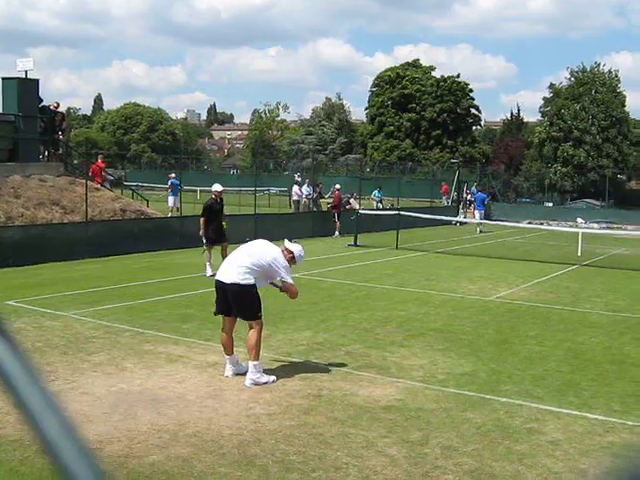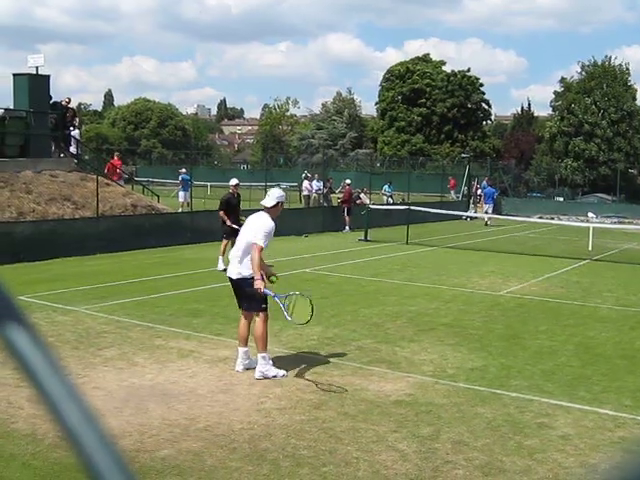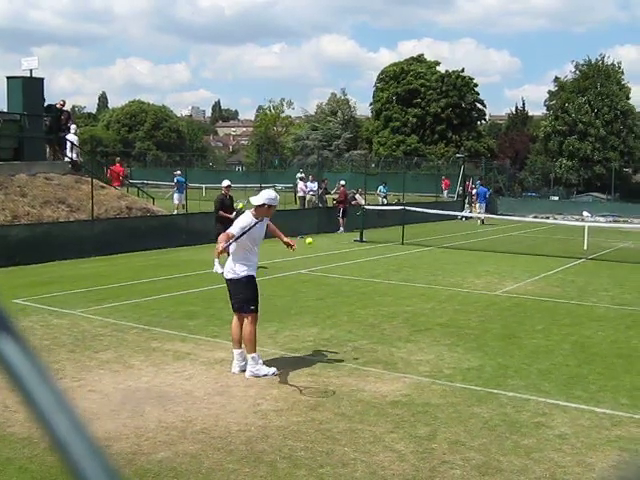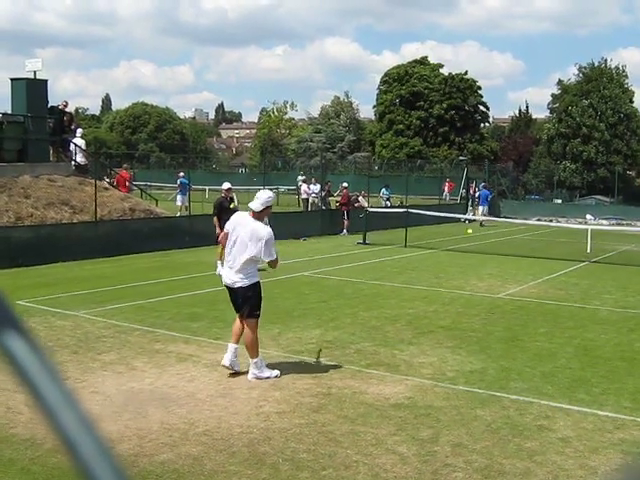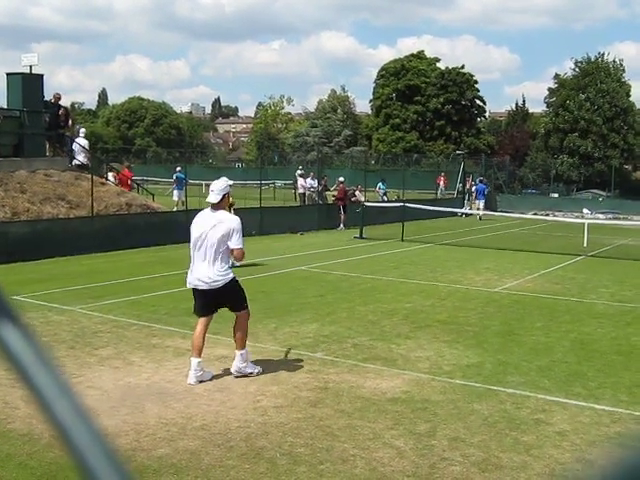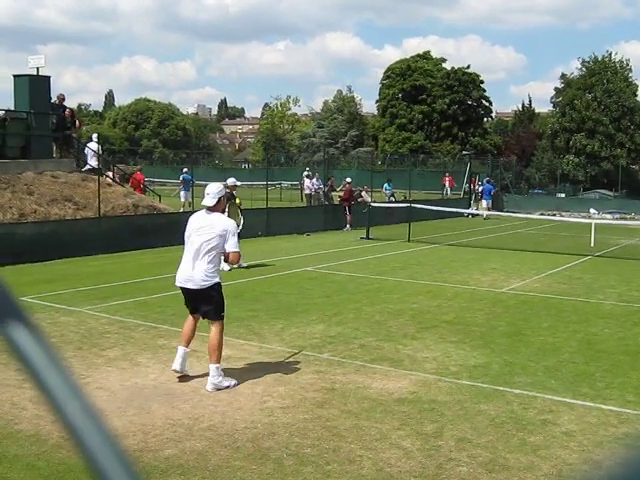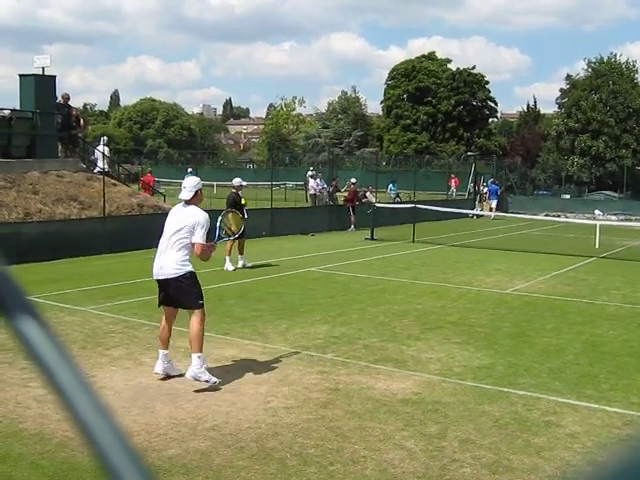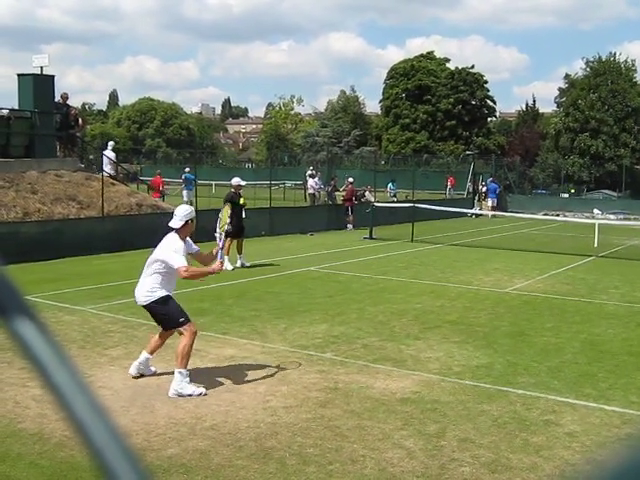
dt=0.5s
person 1, frame 1
left shoulder: (263, 244)
right shoulder: (280, 261)
right elbow: (294, 293)
right wrist: (284, 288)
left hip: (221, 277)
right hip: (240, 281)
left knee: (227, 324)
right knee: (255, 325)
left ankle: (231, 366)
right ankle: (254, 374)
person 1, frame 2
left shoulder: (256, 217)
right shoulder: (267, 224)
right elbow: (256, 252)
left wrist: (267, 270)
right wrist: (258, 278)
left hip: (234, 272)
right hip: (247, 274)
left knee: (247, 315)
right knee: (262, 316)
left ankle: (243, 360)
right ankle: (264, 366)
person 1, frame 3
left shoulder: (261, 218)
right shoulder: (246, 221)
left elbow: (269, 225)
right elbow: (225, 236)
left wrist: (283, 238)
right wrist: (222, 244)
left hip: (242, 273)
right hip: (241, 274)
left knee: (239, 316)
right knee: (250, 317)
left ankle: (238, 361)
right ankle: (253, 366)
person 1, frame 4
left shoulder: (236, 217)
right shoulder: (265, 233)
left elbow: (222, 240)
right elbow: (273, 264)
right wrist: (272, 252)
left hip: (229, 277)
right hip: (247, 281)
left knee: (242, 317)
right knee: (251, 323)
left ankle: (231, 356)
right ankle: (257, 368)
person 1, frame 5
left shoulder: (199, 217)
right shoulder: (232, 221)
right elbow: (238, 255)
left hip: (197, 279)
right hip: (221, 279)
left knee: (203, 322)
right knee: (243, 314)
left ankle: (195, 370)
right ankle: (241, 362)
person 1, frame 6
left shoulder: (194, 218)
right shoulder: (228, 224)
right elbow: (234, 259)
right wrist: (227, 255)
left hip: (185, 278)
right hip: (207, 281)
left knee: (194, 316)
right knee: (217, 325)
left ankle: (180, 360)
right ankle: (216, 377)
person 1, frame 7
left shoulder: (174, 211)
right shoulder: (200, 216)
right elbow: (199, 251)
left wrist: (205, 246)
right wrist: (209, 251)
left hip: (161, 269)
right hip: (180, 271)
left knee: (169, 316)
right knee: (198, 314)
left ankle: (163, 363)
right ankle: (197, 367)
person 1, frame 8
left shoulder: (183, 240)
right shoulder: (174, 245)
left elbow: (202, 257)
right elbow: (186, 273)
left wrist: (216, 252)
right wrist: (212, 269)
left hip: (152, 293)
right hip: (154, 295)
left knee: (168, 329)
right knee: (189, 331)
left ankle: (141, 364)
right ankle: (180, 383)
